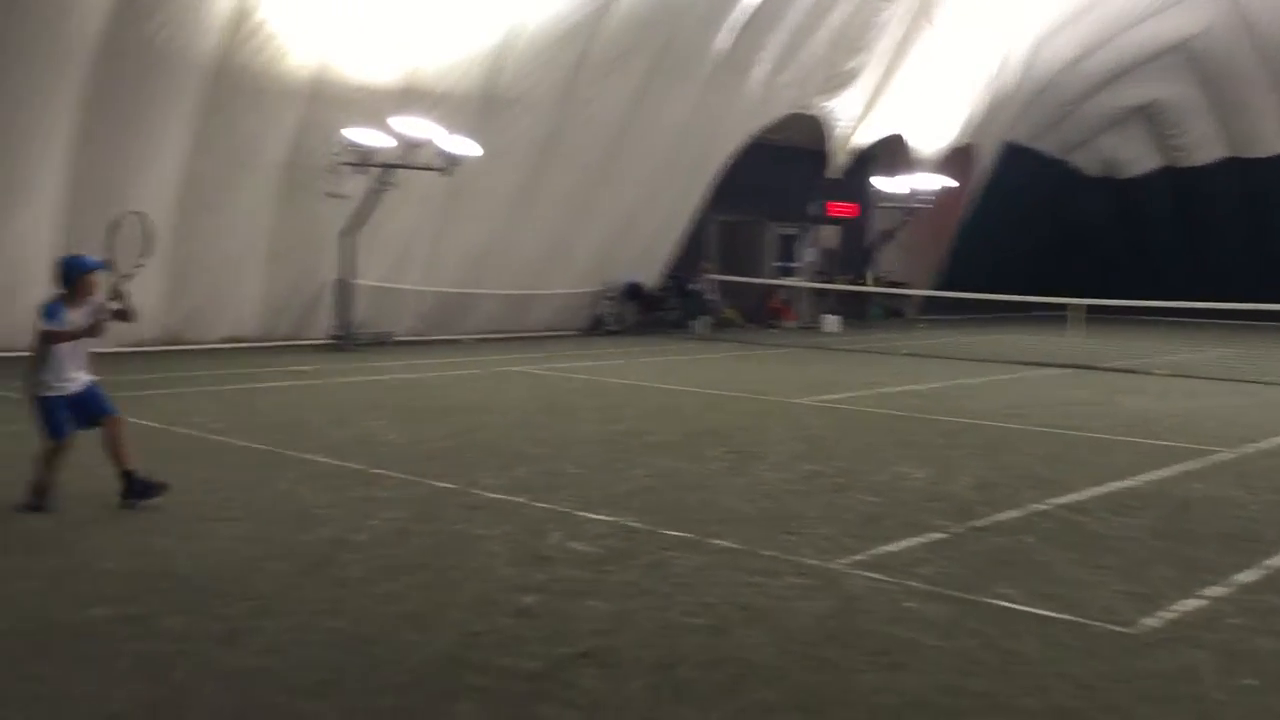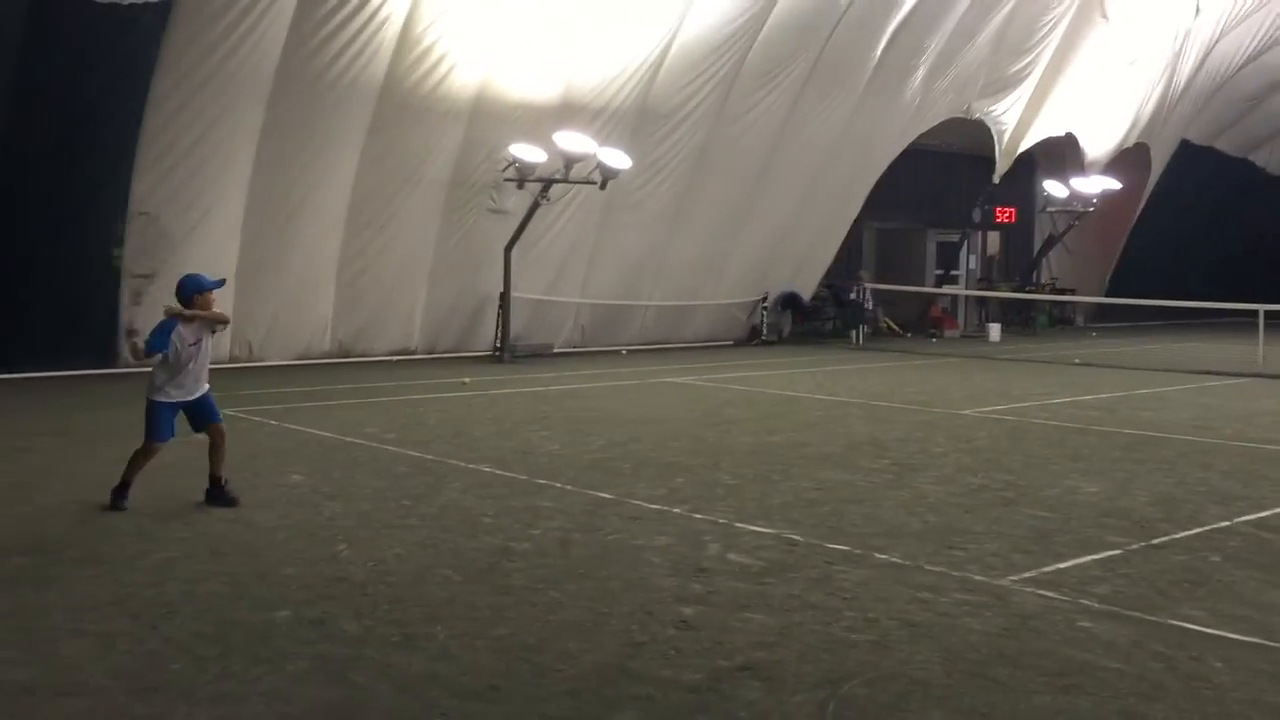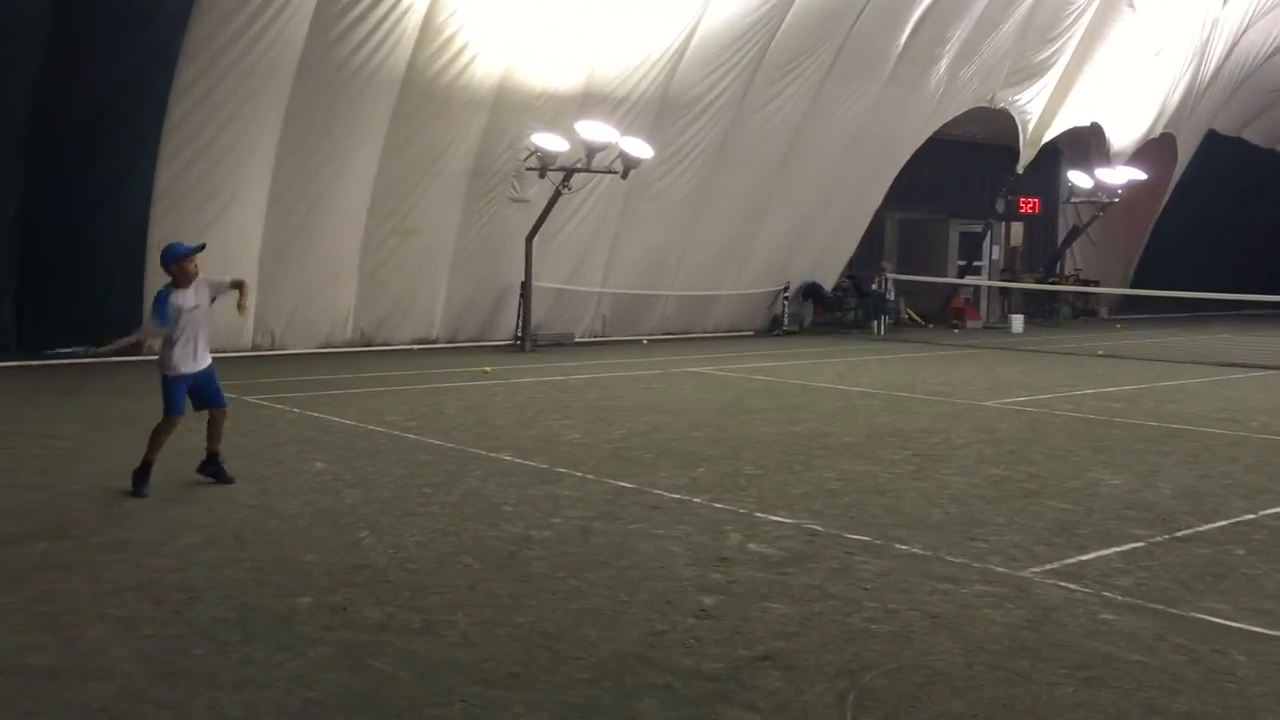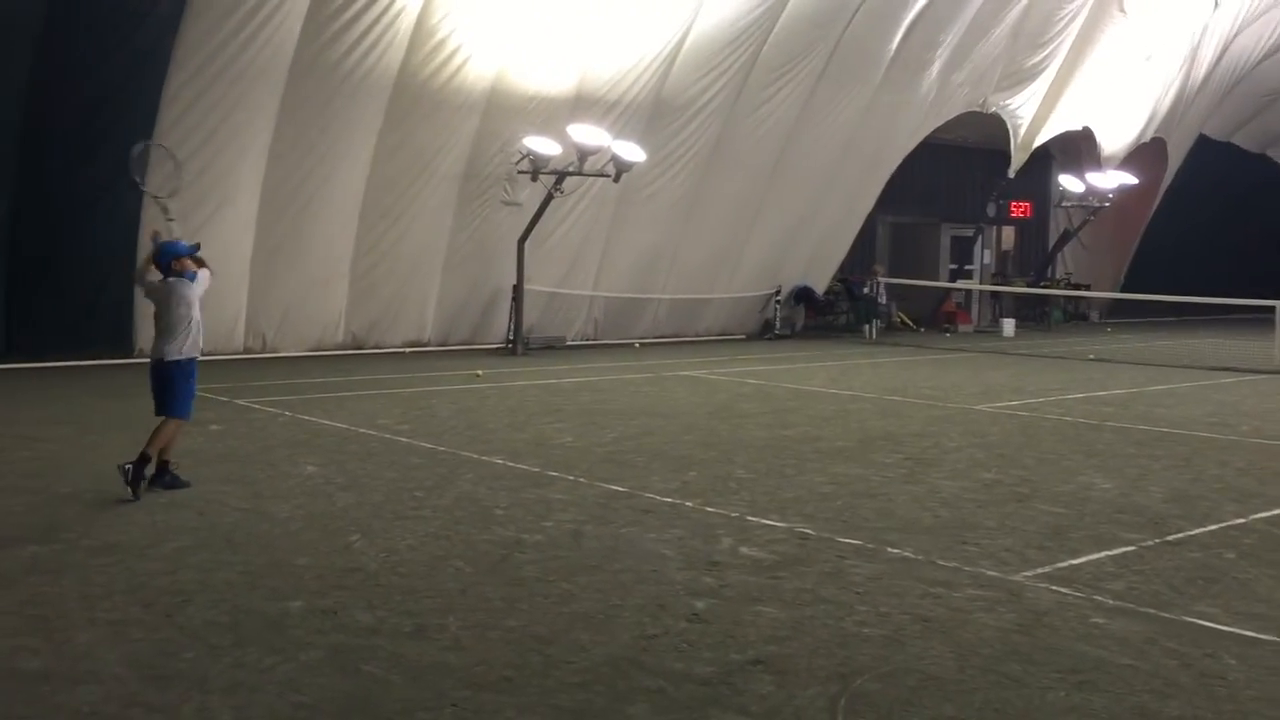
dt=0.4s
person 1, frame 1
left shoulder: (91, 304)
right shoulder: (54, 309)
left elbow: (129, 317)
right elbow: (46, 338)
left wrist: (122, 301)
right wrist: (83, 333)
left hip: (80, 381)
right hip: (51, 387)
left knee: (114, 424)
right knee: (62, 442)
left ankle: (130, 481)
right ankle: (40, 491)
person 1, frame 2
left shoulder: (206, 318)
right shoulder: (169, 327)
left elbow: (225, 319)
right elbow: (140, 356)
left wrist: (188, 313)
right wrist: (133, 342)
left hip: (197, 391)
right hip: (164, 394)
left knee: (219, 433)
right knee: (153, 446)
left ankle: (216, 488)
right ankle: (122, 488)
person 1, frame 3
left shoulder: (203, 285)
right shoulder: (165, 297)
left elbow: (239, 283)
right elbow: (152, 331)
left wrist: (243, 299)
right wrist: (122, 342)
left hip: (202, 364)
right hip: (176, 368)
left knee: (220, 412)
right knee: (172, 420)
left ankle: (212, 461)
right ankle: (143, 471)
person 1, frame 4
left shoulder: (156, 287)
right shoulder: (190, 283)
left elbow: (140, 276)
right elbow: (206, 269)
left wrist: (156, 250)
right wrist: (192, 257)
left hip: (161, 359)
right hip: (181, 360)
left knee: (172, 417)
right knee: (176, 418)
left ankle: (163, 471)
right ankle: (138, 466)
